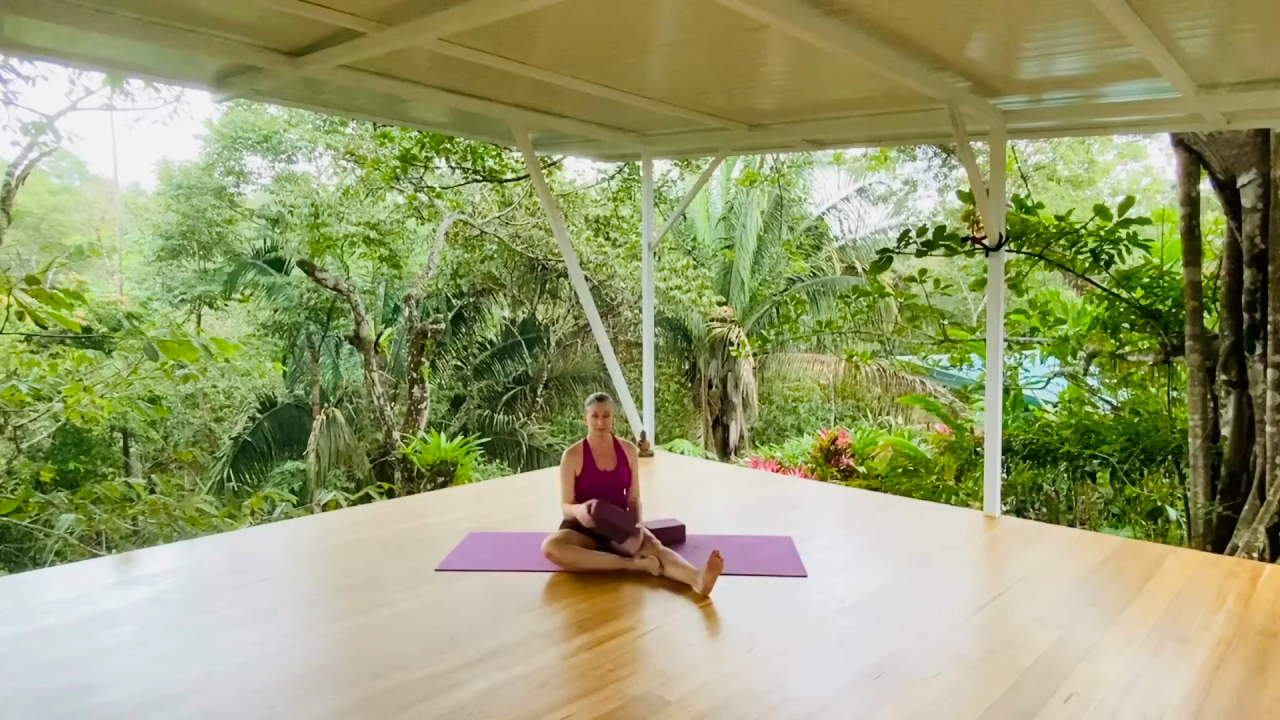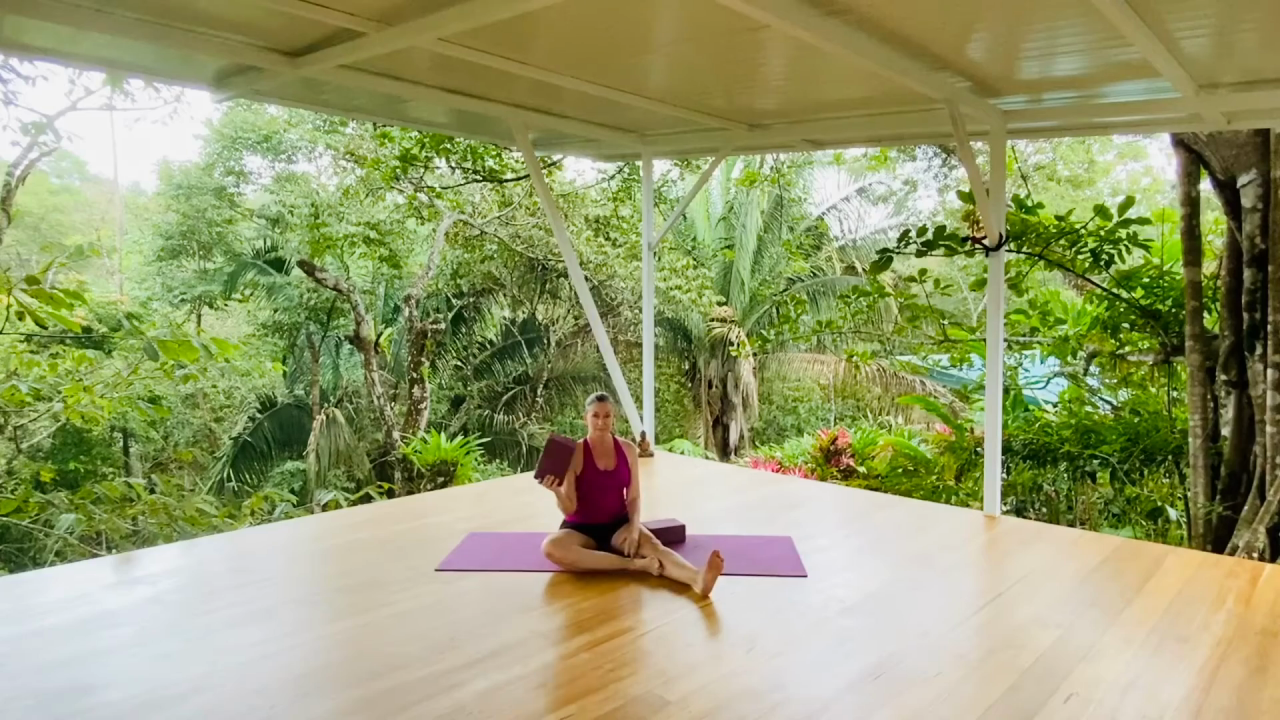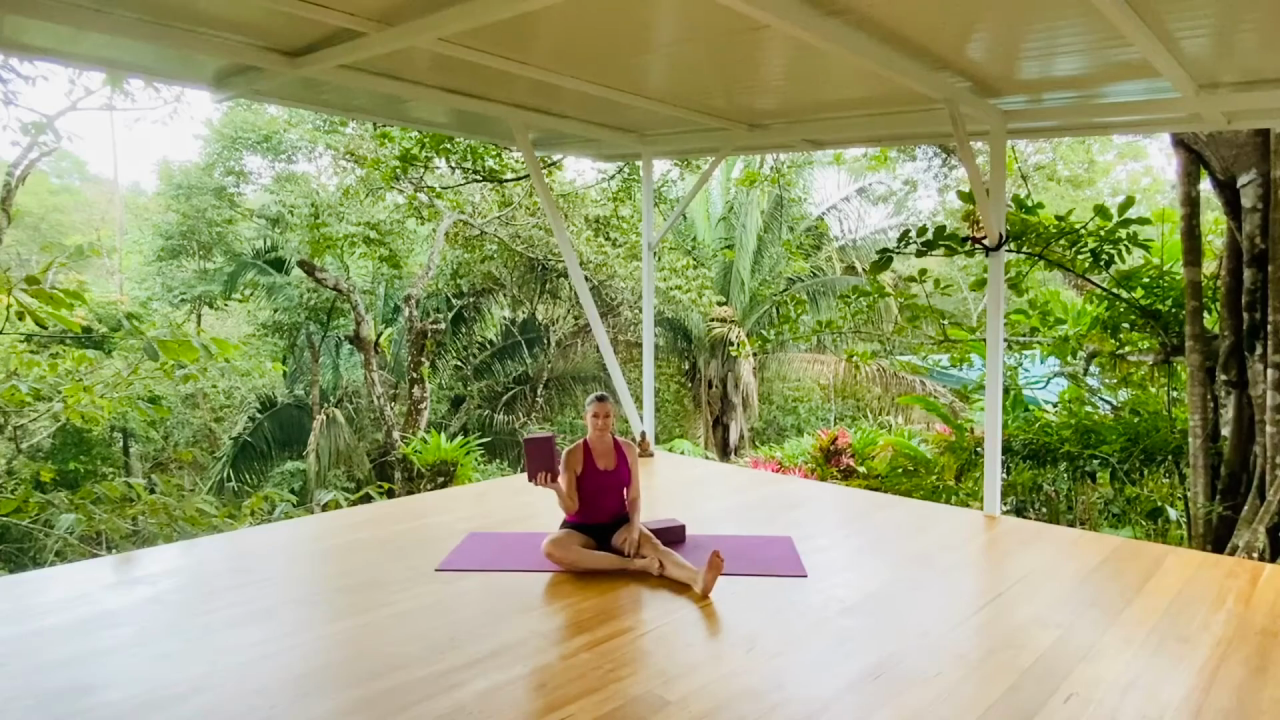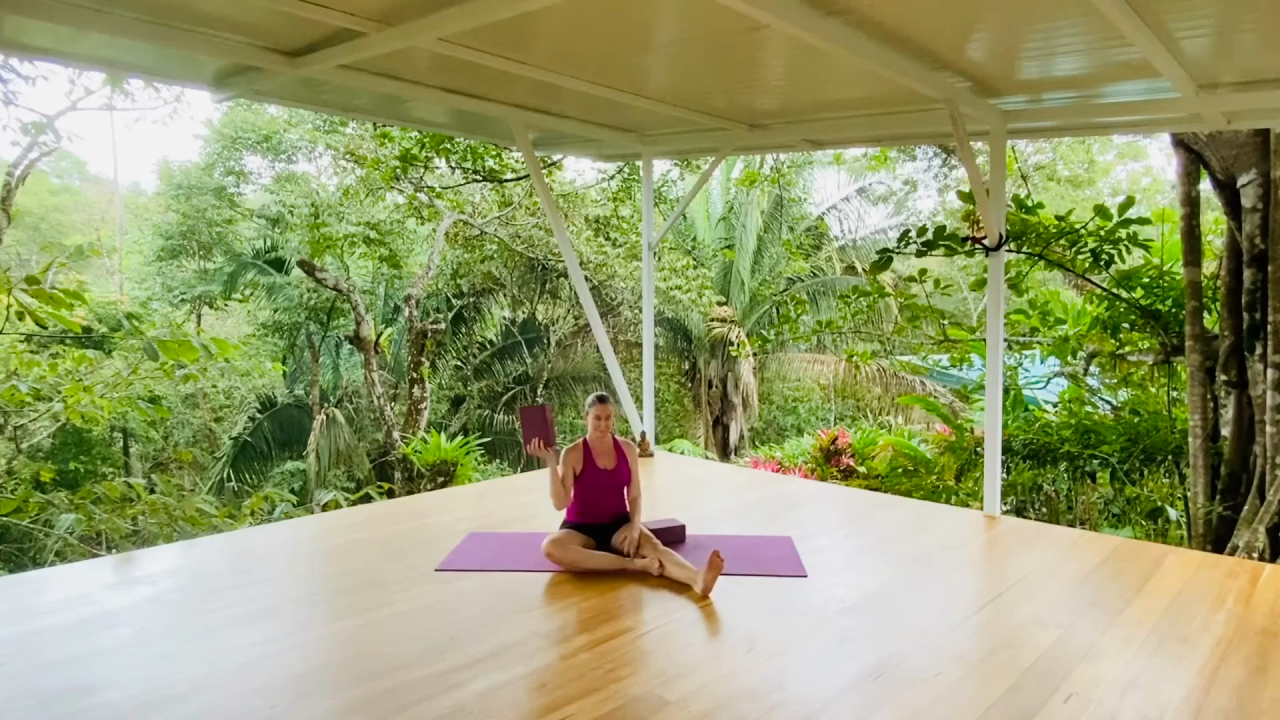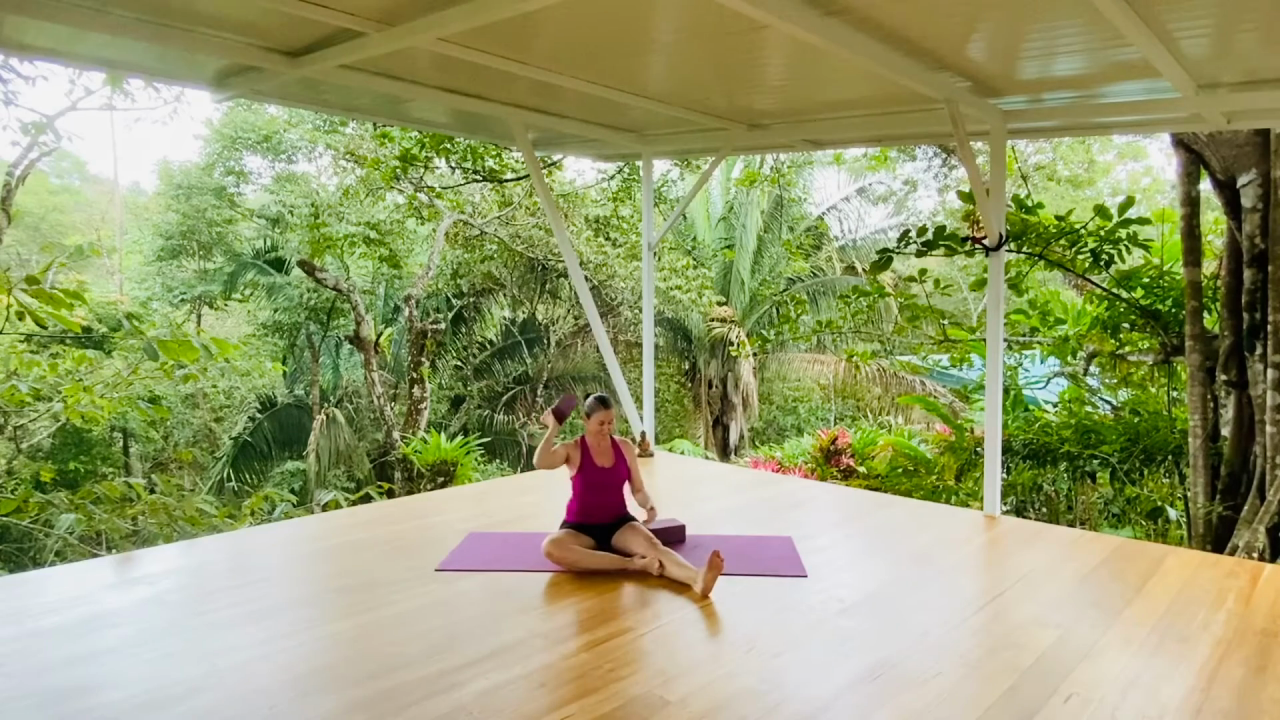
dt=0.3s
person 1, frame 1
left shoulder: (628, 450)
right shoulder: (573, 455)
left elbow: (633, 497)
right elbow: (565, 507)
right wrist: (578, 510)
right hip: (582, 529)
left knee: (651, 545)
right knee: (551, 547)
left ankle: (696, 580)
right ankle: (633, 564)
person 1, frame 2
left shoulder: (627, 449)
right shoulder: (572, 455)
left elbow: (633, 497)
right elbow: (568, 509)
left wrist: (634, 527)
right wrist: (557, 492)
left hip: (618, 523)
right hip: (581, 528)
left knee: (652, 545)
right knee: (551, 548)
left ankle: (697, 579)
right ankle: (634, 564)
person 1, frame 3
left shoulder: (628, 449)
right shoulder: (573, 455)
left elbow: (634, 497)
right elbow: (571, 509)
left wrist: (634, 528)
right wrist: (557, 489)
left hip: (618, 524)
right hip: (581, 528)
left knee: (652, 545)
right knee: (551, 547)
left ankle: (697, 579)
right ankle: (633, 564)
person 1, frame 4
left shoulder: (627, 449)
right shoulder: (573, 454)
left elbow: (635, 496)
right elbow: (561, 503)
left wrist: (635, 526)
right wrist: (551, 464)
left hip: (618, 523)
right hip: (580, 527)
left knee: (651, 545)
right knee: (551, 547)
left ankle: (697, 578)
right ankle: (633, 564)
person 1, frame 5
left shoulder: (625, 447)
right shoulder: (572, 450)
left elbow: (637, 490)
right elbow: (540, 462)
left wrist: (647, 505)
right wrist: (553, 428)
left hip: (618, 523)
right hip: (581, 527)
left knee: (652, 545)
right knee: (551, 547)
left ankle: (697, 579)
right ankle: (632, 564)
